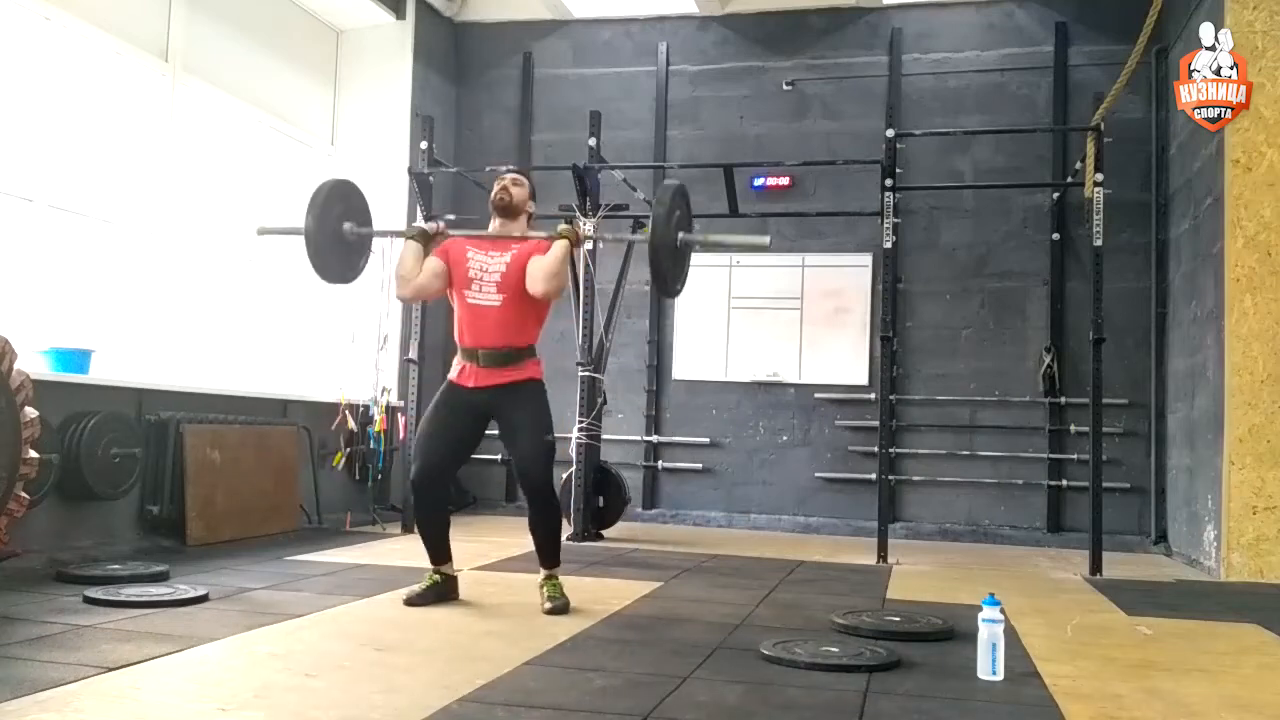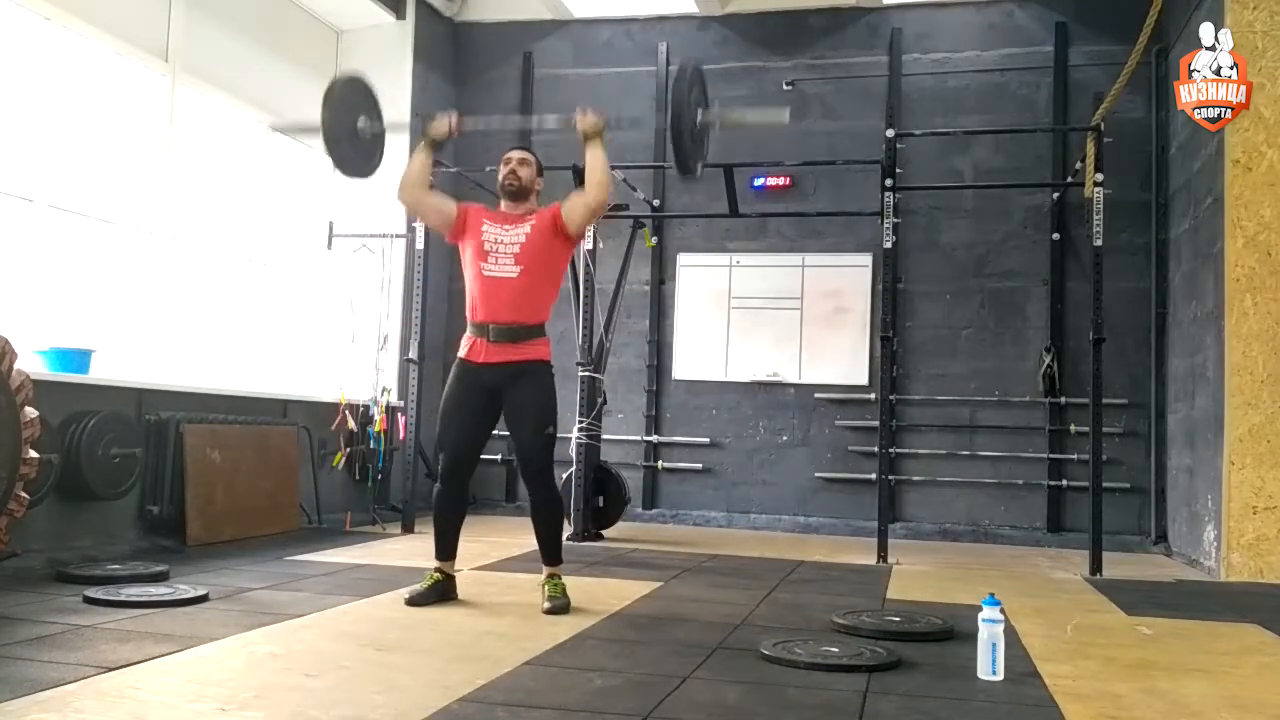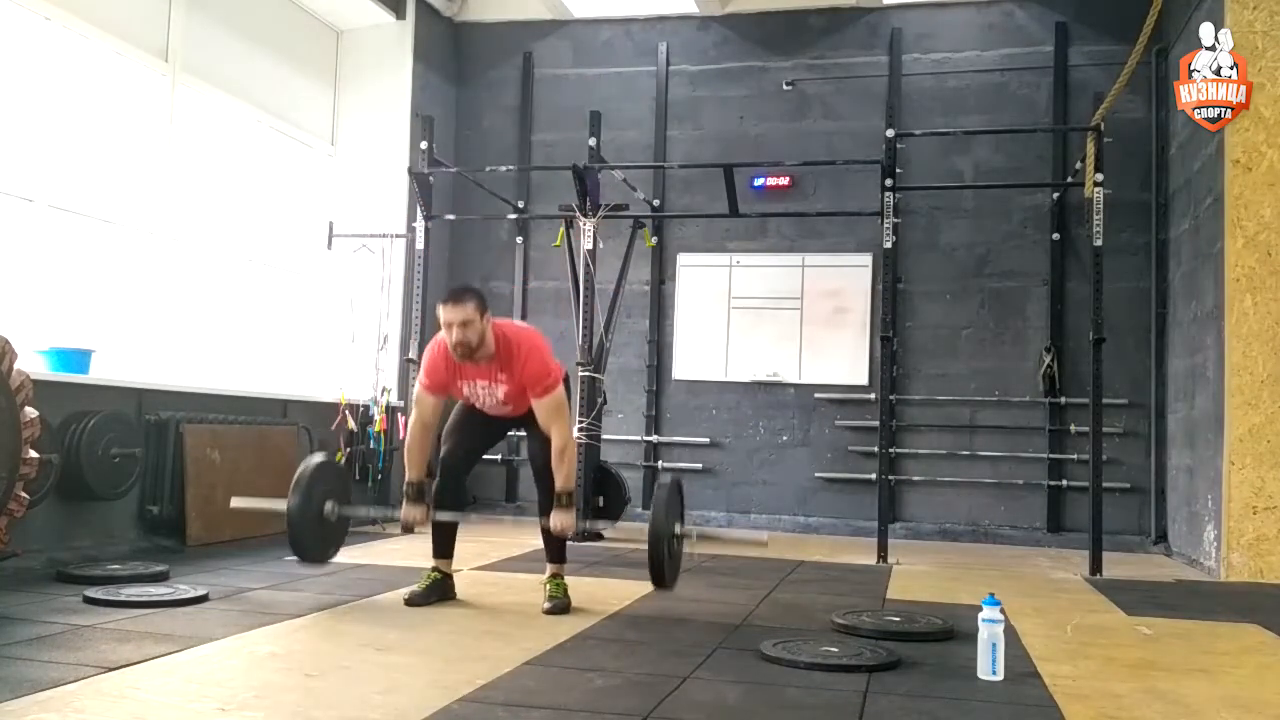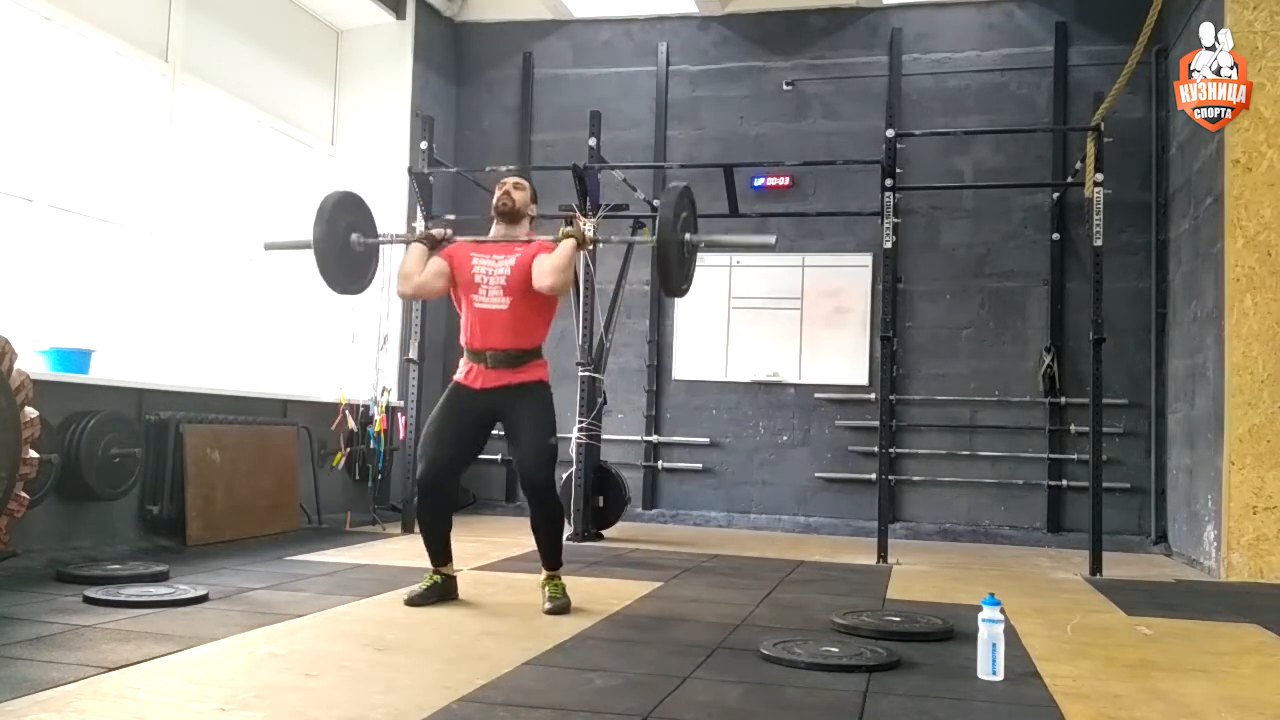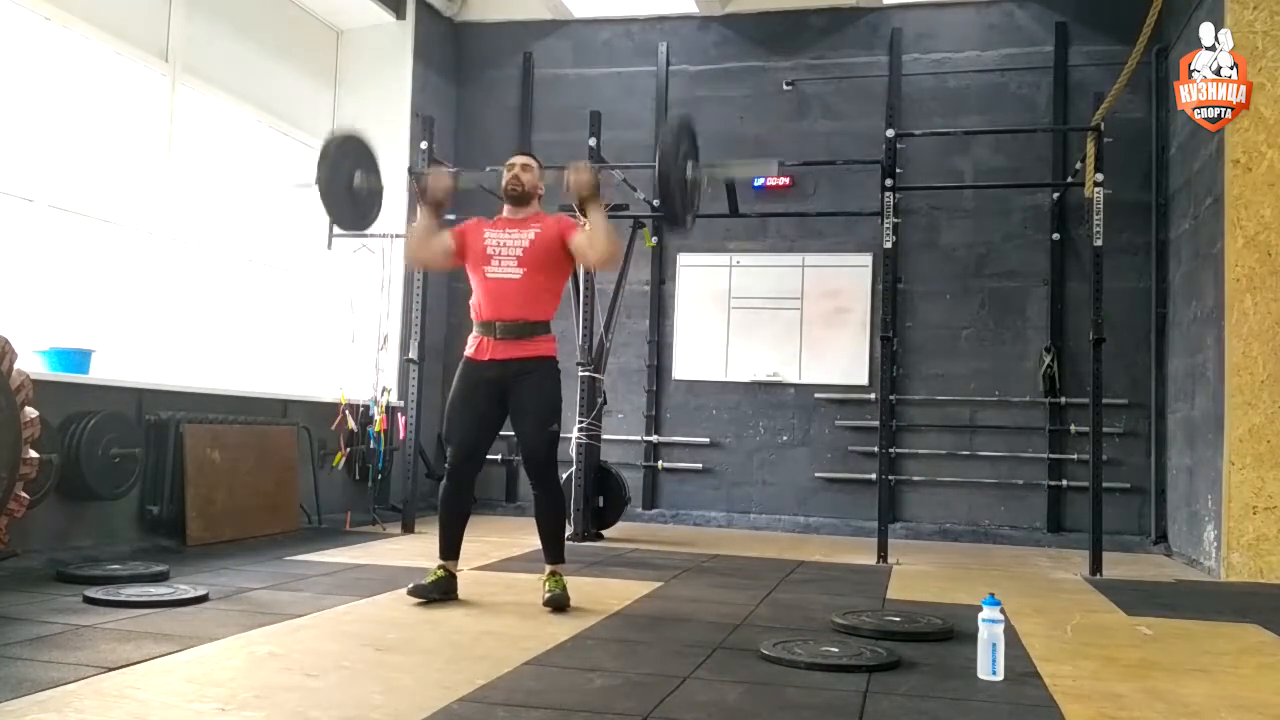
dt=1s
person 1, frame 1
left shoulder: (538, 250)
right shoulder: (455, 248)
left elbow: (542, 287)
right elbow: (408, 289)
left wrist: (563, 241)
right wrist: (418, 240)
left hip: (518, 384)
right hip: (463, 381)
left knee: (536, 480)
right knee: (424, 477)
left ankle: (550, 578)
right ankle: (442, 574)
person 1, frame 2
left shoulder: (553, 225)
right shoulder: (471, 221)
left elbow: (598, 196)
right elbow: (411, 193)
left wrist: (593, 141)
right wrist: (432, 141)
left hip: (528, 366)
right hip: (472, 363)
left knee: (537, 472)
right knee: (451, 468)
left ankle: (553, 577)
right ankle: (443, 573)
person 1, frame 3
left shoulder: (528, 349)
right shoulder: (438, 355)
left elbow: (560, 434)
right elbow: (421, 425)
left wrist: (564, 504)
right wrist: (414, 494)
left hip: (540, 400)
right hip: (480, 406)
left knee: (545, 468)
right knee: (450, 465)
left ankle: (556, 578)
right ankle: (441, 573)
person 1, frame 4
left shoulder: (542, 251)
right shoulder: (459, 253)
left elbow: (550, 282)
right elbow: (409, 287)
left wrist: (570, 242)
right wrist: (425, 243)
left hip: (525, 386)
right hip: (469, 383)
left knee: (537, 480)
right knee: (430, 476)
left ankle: (552, 578)
right ankle: (442, 574)
person 1, frame 5
left shoulder: (557, 228)
right shoulder: (474, 231)
left elbow: (603, 256)
right elbow: (418, 257)
left wrist: (591, 201)
right wrist: (430, 204)
left hip: (535, 364)
right hip: (479, 361)
left knee: (541, 468)
right knee: (458, 465)
left ankle: (554, 574)
right ankle: (446, 571)
